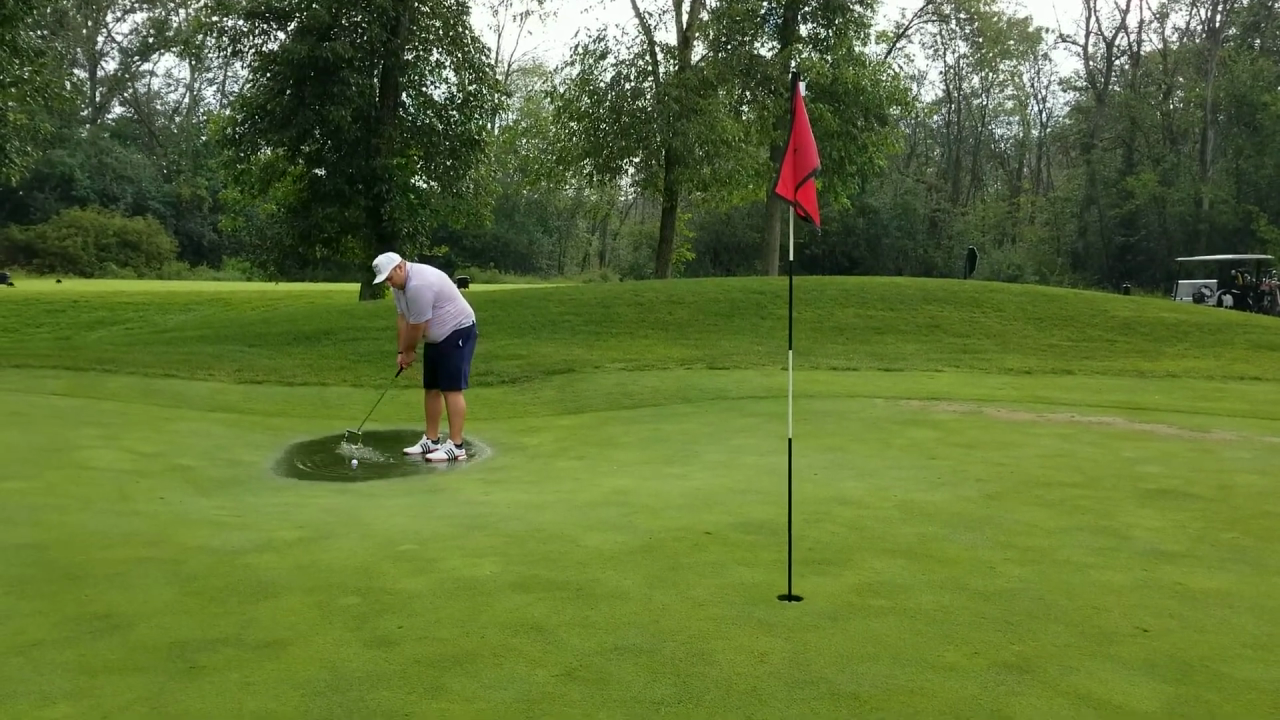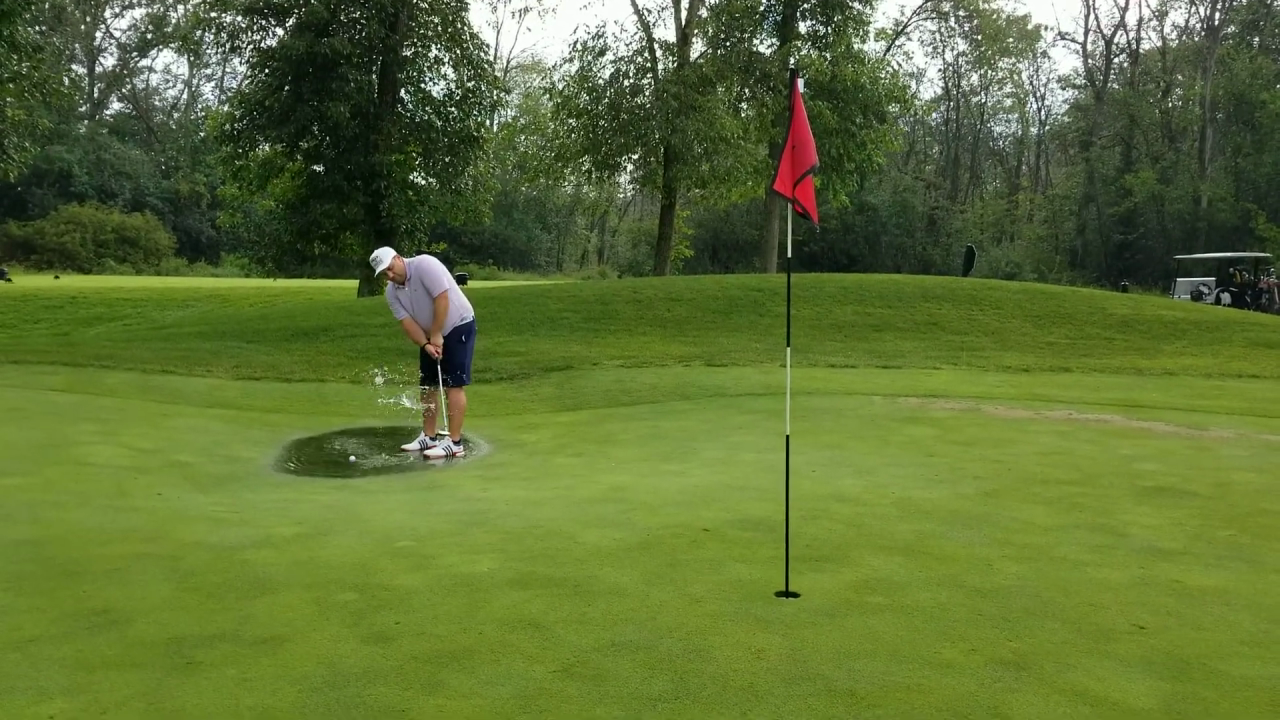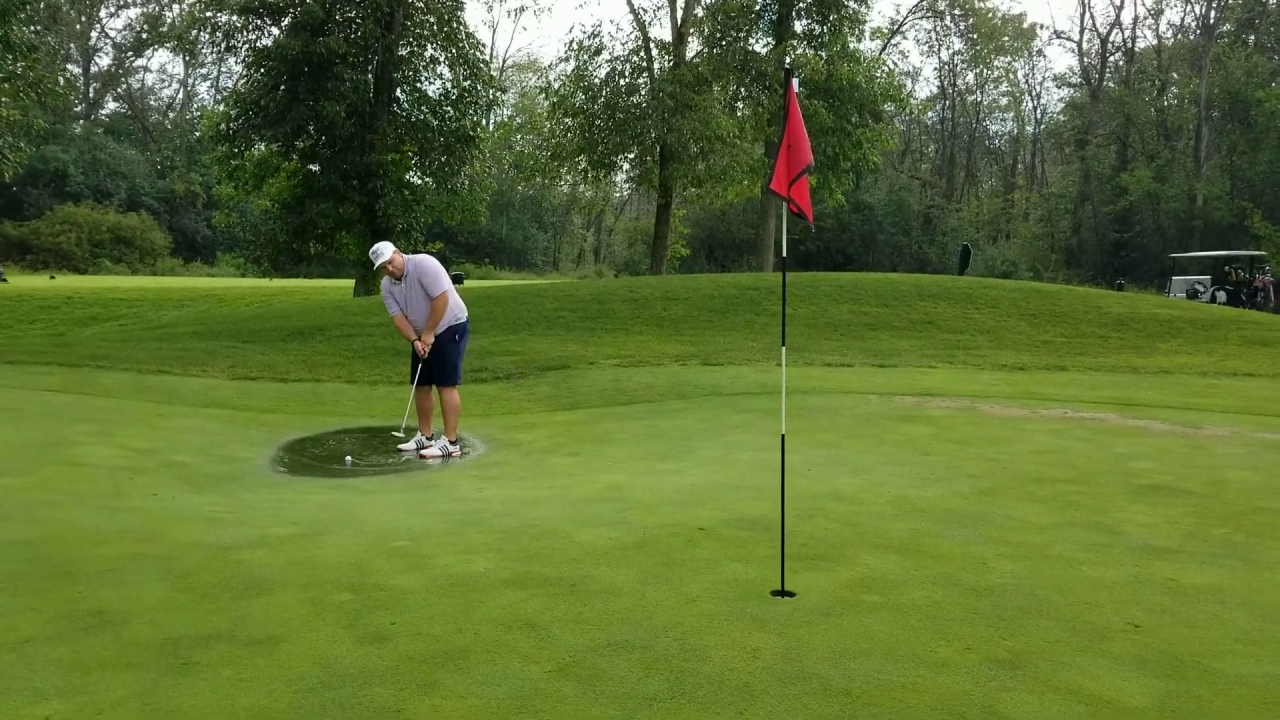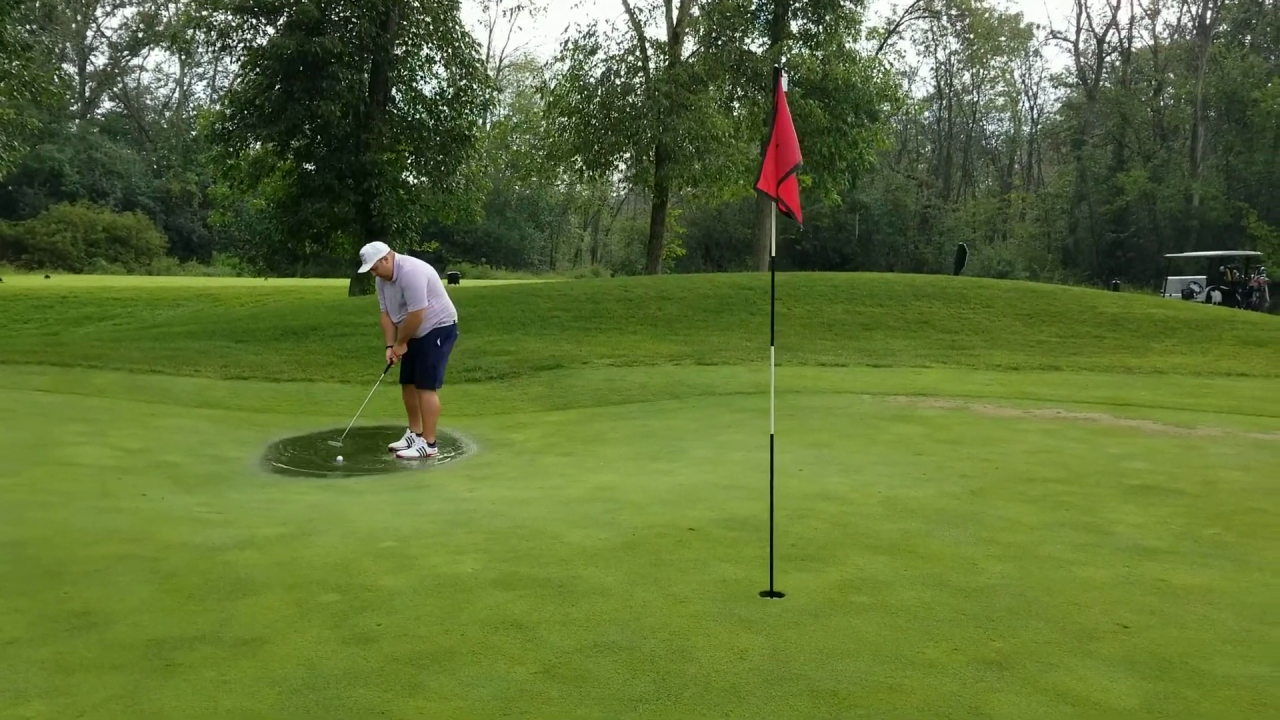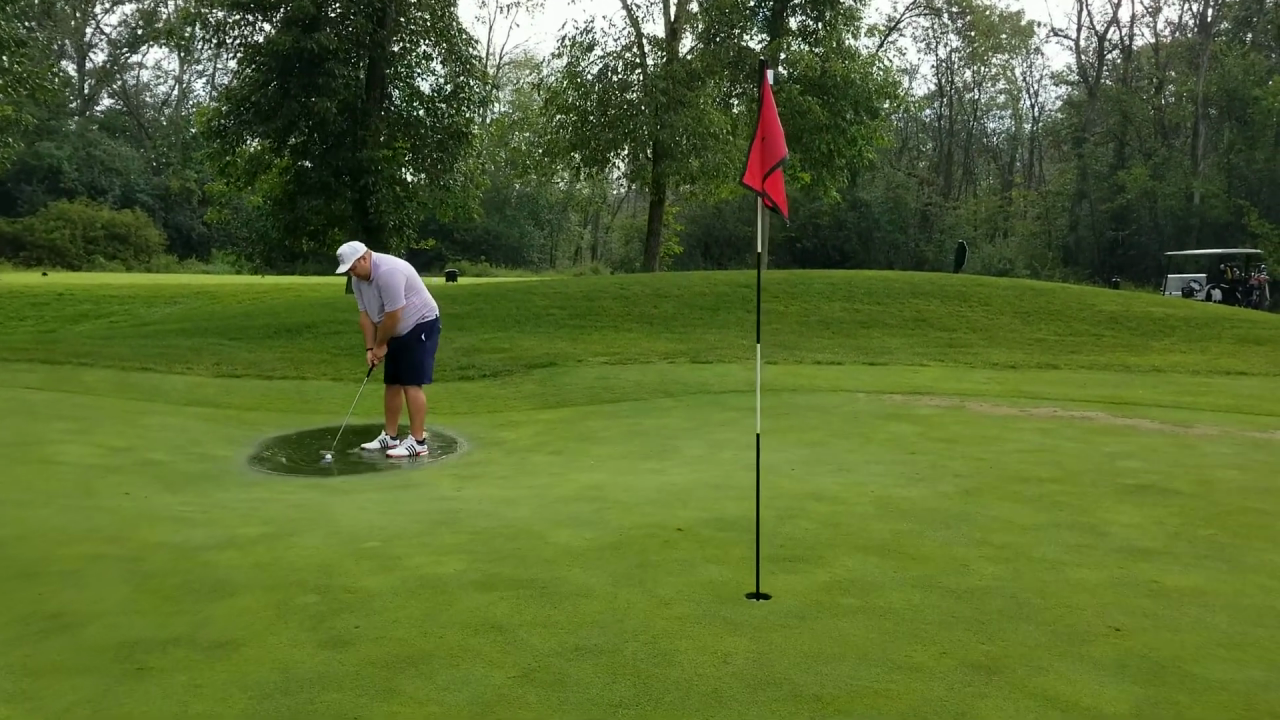
dt=0.5s
person 1, frame 1
left shoulder: (419, 284)
right shoulder: (401, 285)
left elbow: (417, 327)
right elbow: (402, 318)
left wrist: (408, 352)
right wrist: (401, 351)
left hip: (458, 332)
right hip: (436, 338)
left knee: (451, 389)
right knee: (431, 388)
left ankle: (456, 446)
right ankle: (431, 440)
person 1, frame 2
left shoulder: (424, 265)
right shoulder: (391, 292)
left elbow: (442, 297)
right elbow: (406, 321)
left wrist: (437, 335)
right wrist: (426, 344)
left hip: (458, 328)
right hip: (431, 337)
left knee: (453, 385)
right knee: (428, 386)
left ankle: (454, 442)
right ankle: (429, 437)
person 1, frame 3
left shoulder: (424, 264)
right shoulder: (387, 285)
left elbow: (441, 298)
right elbow: (397, 317)
left wrist: (428, 333)
right wrist: (415, 340)
left hip: (450, 329)
right hip: (422, 336)
left knee: (446, 385)
right knee: (421, 385)
left ankle: (450, 442)
right ankle: (425, 436)
person 1, frame 4
left shoulder: (411, 272)
right shoulder: (382, 279)
left elbow: (416, 315)
right elbow: (386, 314)
left wrist: (400, 343)
right wrist: (390, 345)
left hip: (438, 330)
right hip: (415, 334)
left knee: (426, 387)
right knee: (408, 384)
left ankle: (428, 444)
right ankle: (415, 434)
person 1, frame 5
left shoulder: (389, 271)
right shoulder: (359, 280)
left elbow: (393, 315)
right elbow: (365, 315)
left wrist: (380, 345)
right wrist: (370, 348)
left hip: (421, 326)
right hip: (397, 333)
left knee: (412, 385)
right knee: (392, 384)
left ankle: (417, 442)
right ankle: (390, 437)
